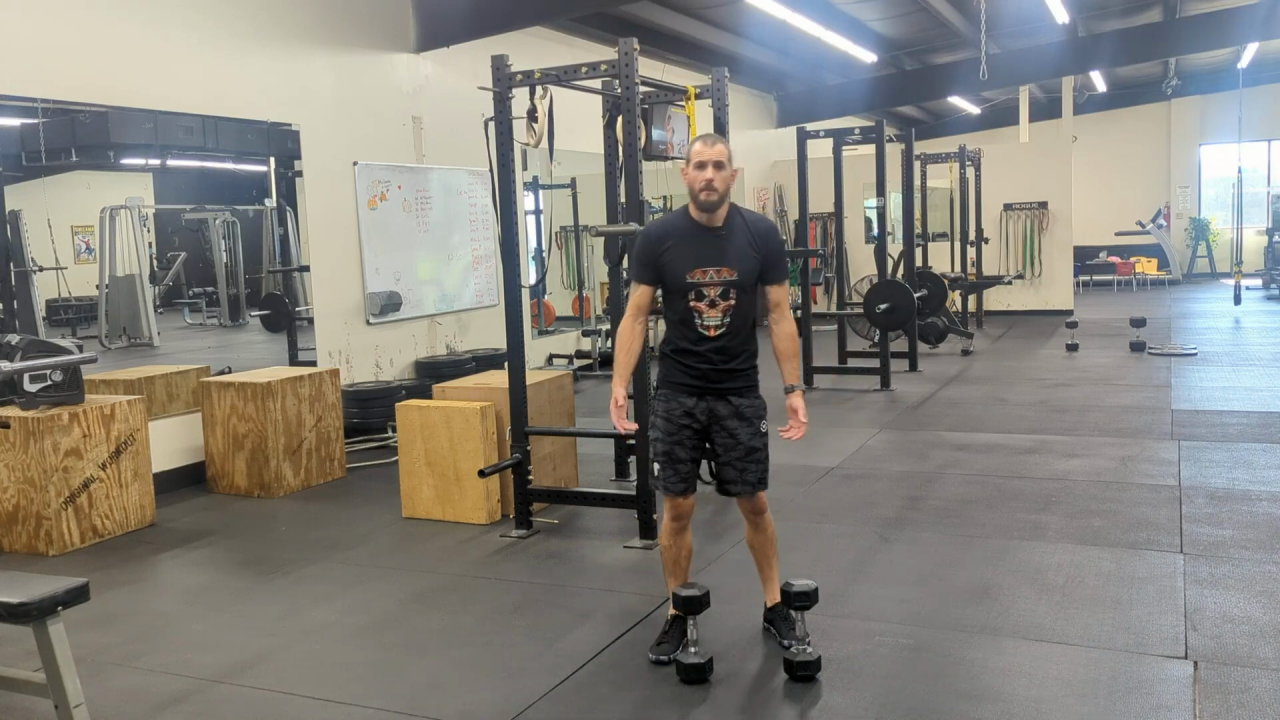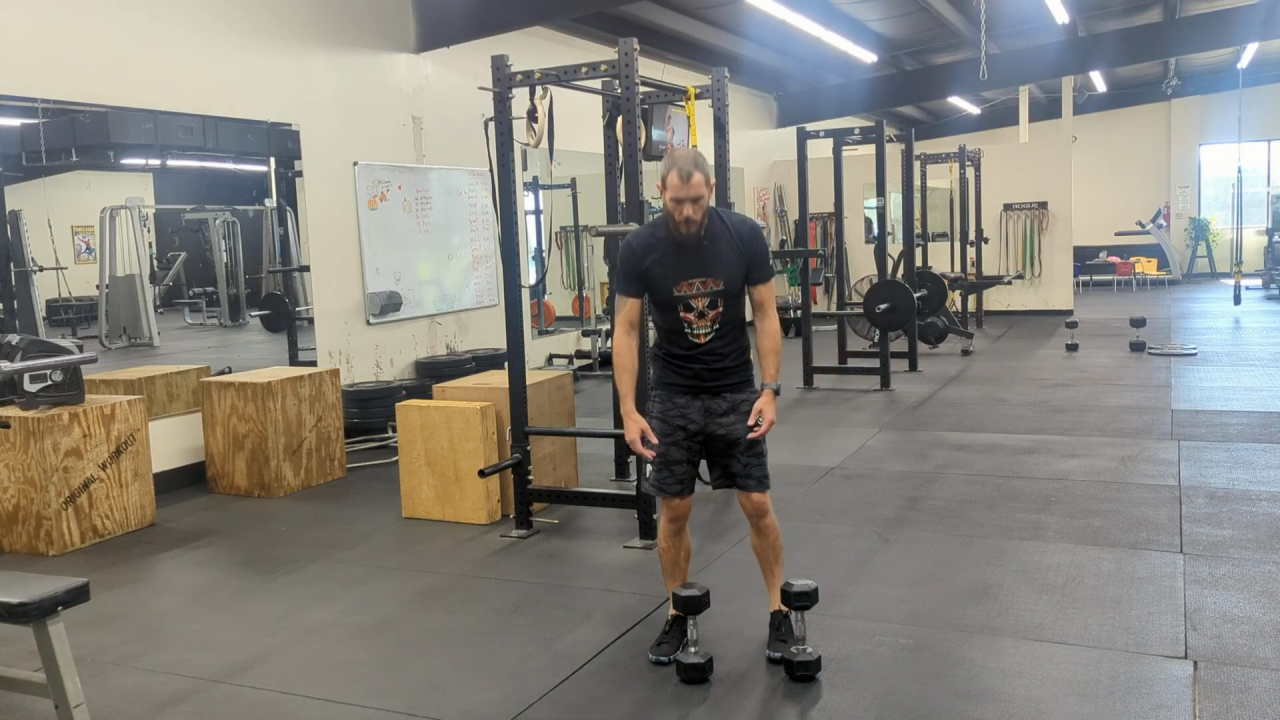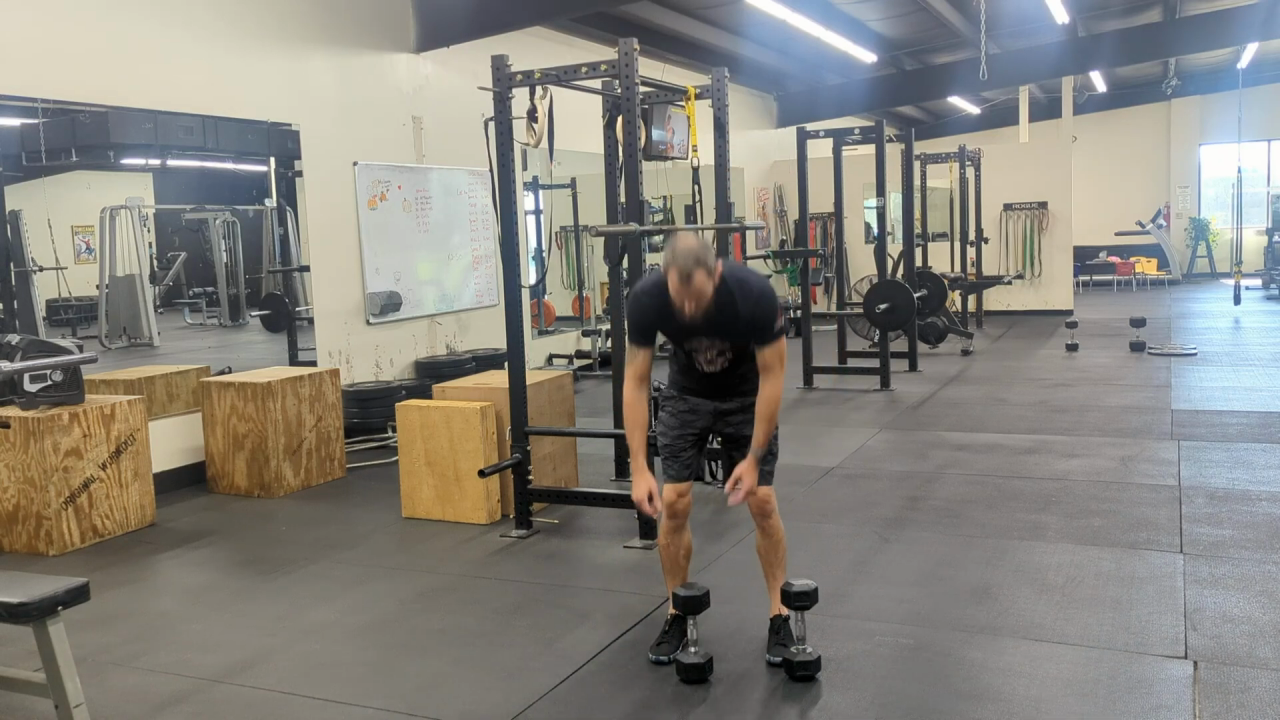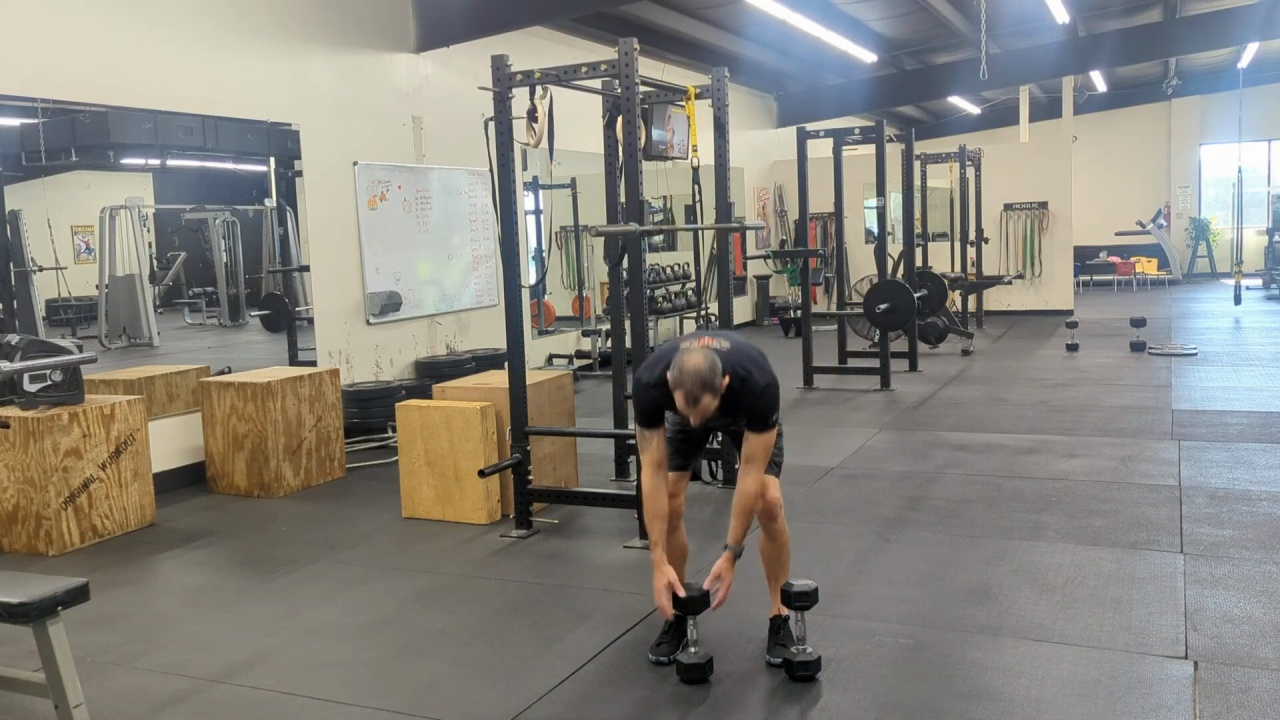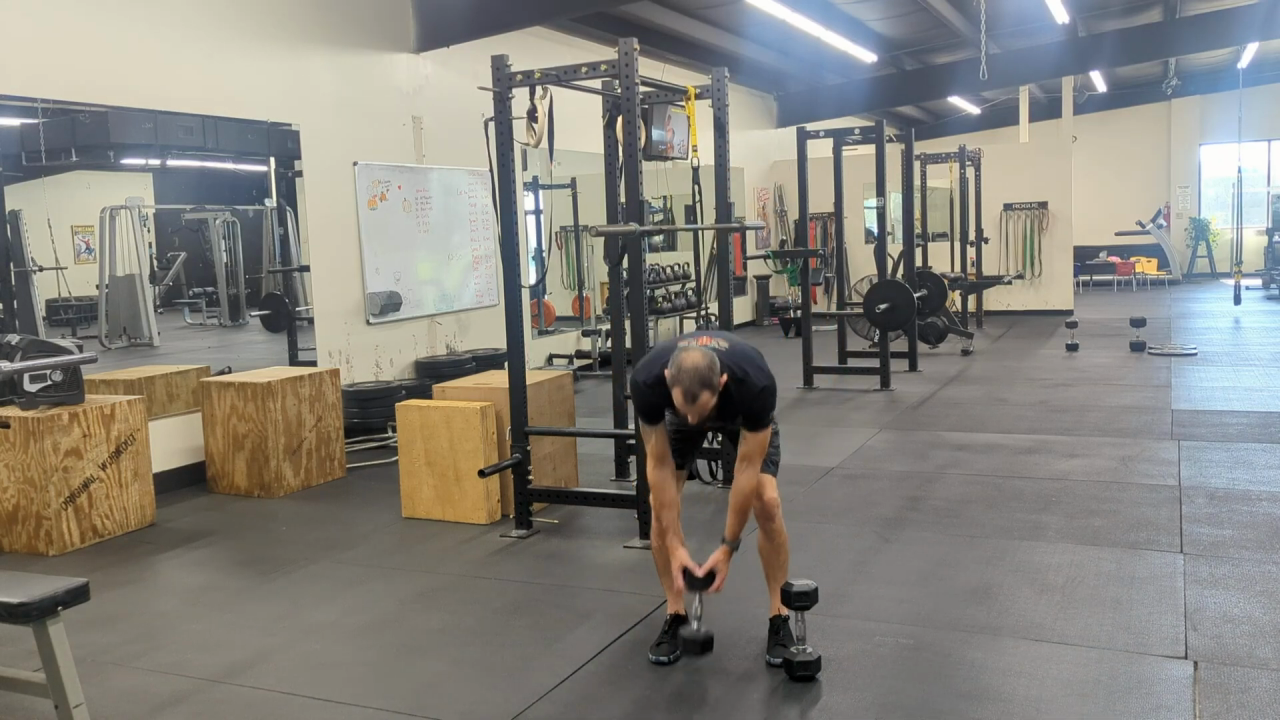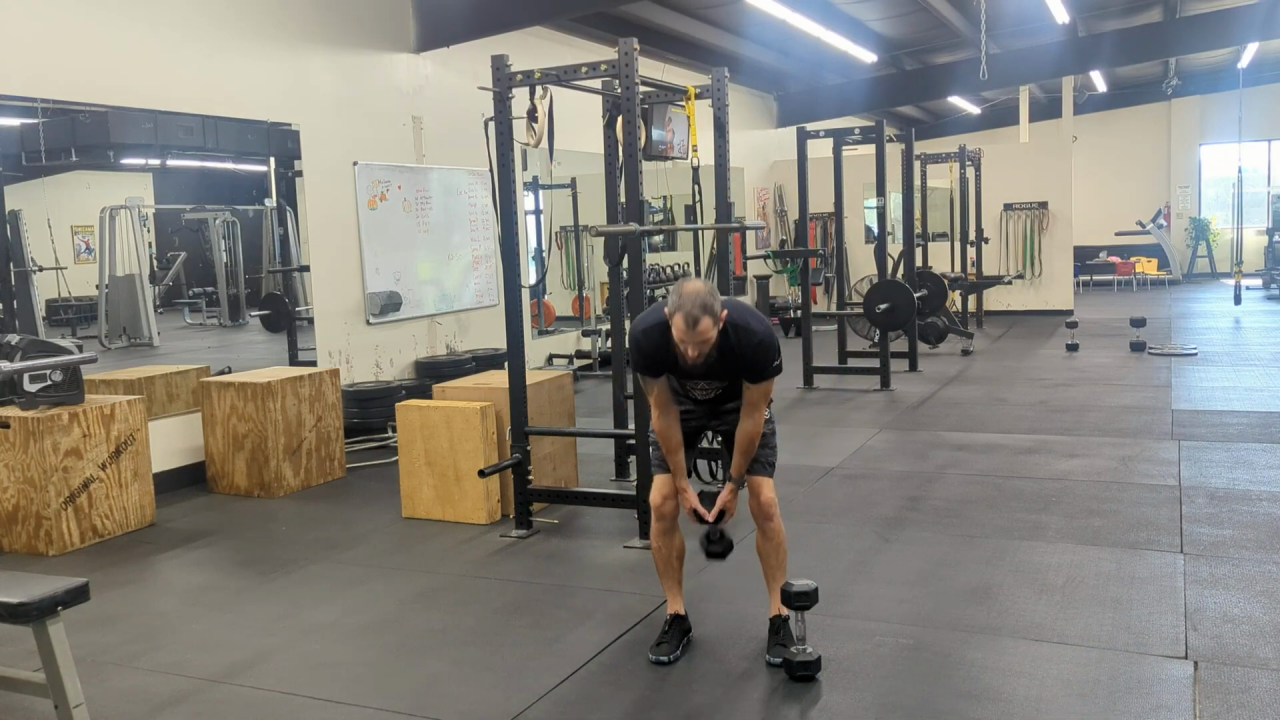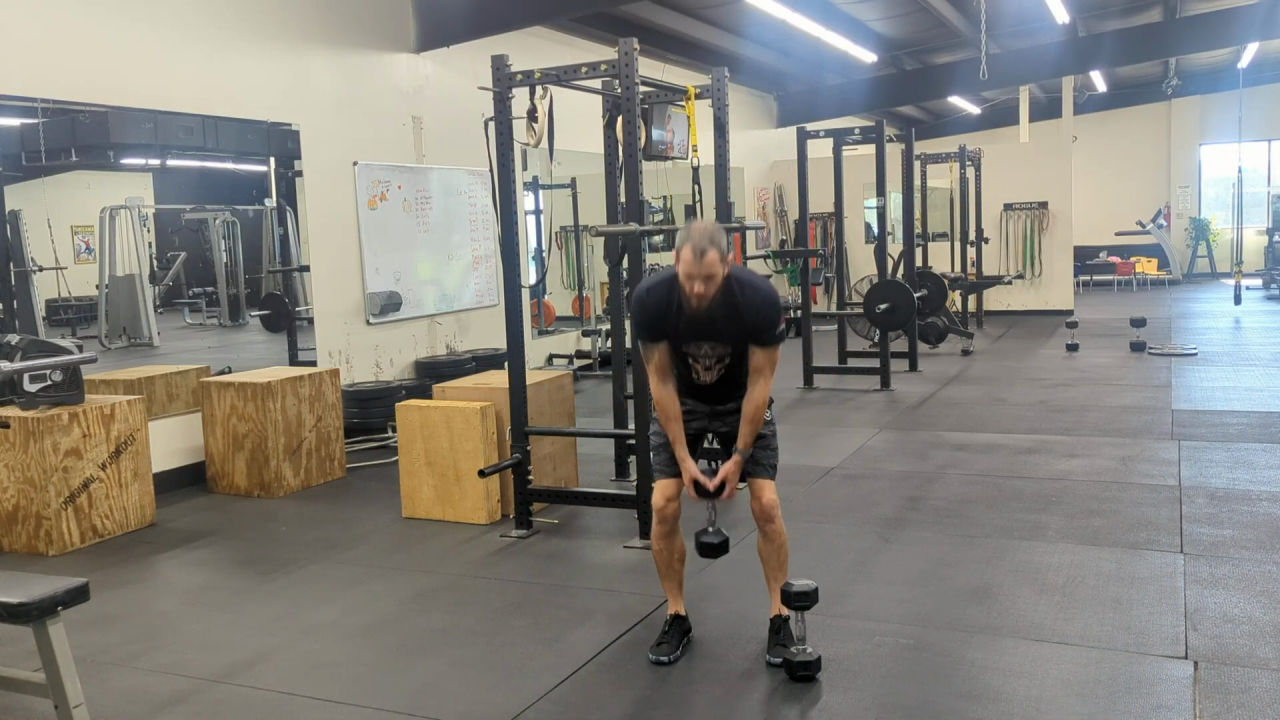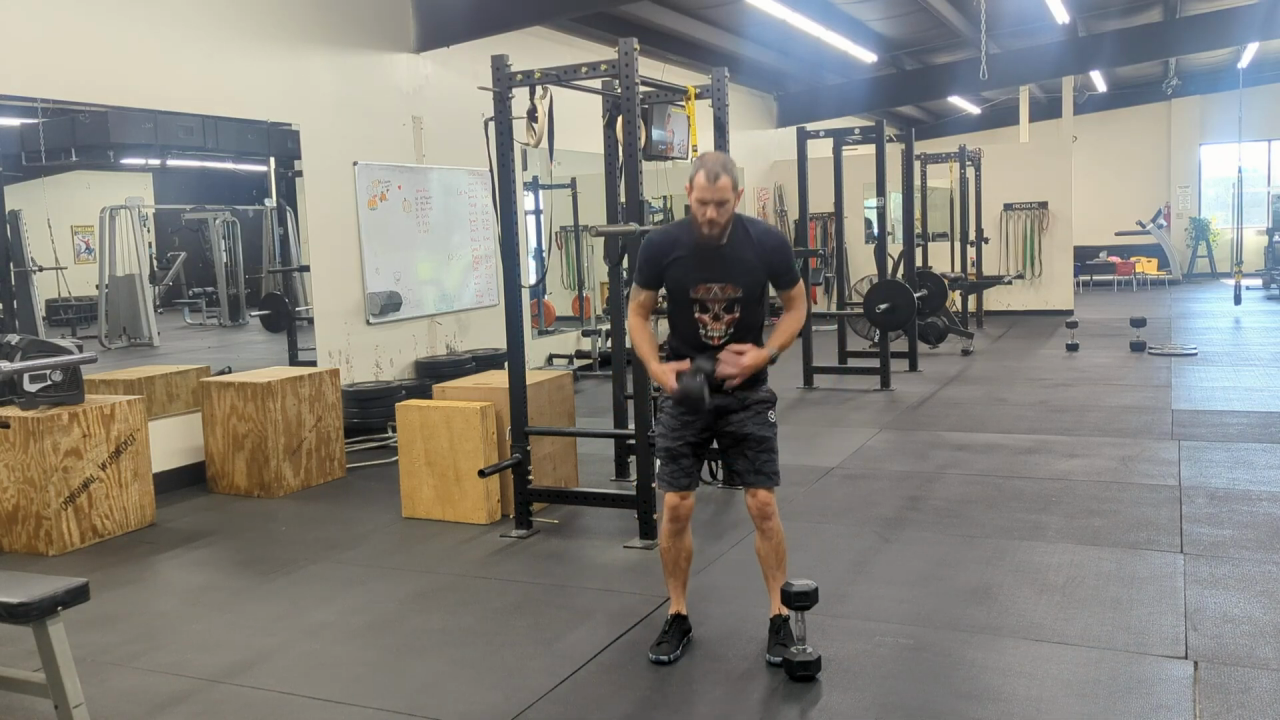
dt=0.3s
person 1, frame 1
left shoulder: (760, 233)
right shoulder: (657, 237)
left elbow: (780, 314)
right elbow: (636, 316)
left wrist: (794, 389)
right wrist: (619, 384)
left hip: (741, 395)
right hip: (677, 395)
left knee: (755, 505)
right knee: (677, 509)
left ankle: (773, 604)
right ankle: (679, 615)
person 1, frame 2
left shoulder: (744, 235)
right shoulder: (640, 247)
left elbow: (765, 314)
right elbow: (627, 329)
left wrist: (769, 389)
right wrist: (628, 408)
left hip: (735, 392)
right hip: (672, 396)
left knee: (757, 505)
right knee: (674, 511)
left ankle: (778, 611)
right ankle: (678, 615)
person 1, frame 3
left shoulder: (754, 292)
right shoulder: (646, 297)
left elbow: (772, 376)
right elbow: (636, 382)
left wrist: (754, 459)
right wrist: (639, 469)
left hip: (745, 396)
right hip: (685, 397)
left knee: (762, 502)
right knee: (673, 502)
left ankle: (779, 616)
right ankle: (679, 616)
person 1, frame 4
left shoulder: (758, 383)
right shoulder: (650, 381)
left elbow: (751, 475)
right elbow: (652, 472)
left wrist: (731, 555)
right wrist: (659, 561)
left hip: (746, 413)
right hip: (684, 405)
left knee: (769, 502)
right knee: (670, 499)
left ankle: (779, 616)
right ankle: (677, 616)
person 1, frame 5
left shoulder: (755, 380)
right shoulder: (647, 378)
left elbow: (748, 467)
right elbow: (658, 464)
left wrist: (726, 548)
right wrist: (674, 545)
left hip: (744, 412)
right hip: (676, 408)
left knee: (766, 502)
right knee: (661, 504)
left ankle: (779, 617)
right ankle: (675, 616)
person 1, frame 6
left shoulder: (756, 335)
right shoulder: (646, 334)
left elbow: (752, 414)
right elbow: (663, 412)
left wrist: (734, 485)
right wrist: (683, 485)
left hip: (739, 400)
right hip: (681, 402)
left knee: (763, 502)
right knee: (662, 502)
left ankle: (779, 617)
right ankle: (676, 616)
person 1, frame 7
left shoulder: (759, 297)
right shoulder: (651, 297)
left elbow: (760, 380)
right elbow: (660, 377)
left wrist: (735, 460)
right wrist: (684, 455)
left hip: (740, 404)
right hip: (683, 403)
left knee: (765, 506)
right knee: (664, 506)
left ankle: (780, 618)
right ankle: (676, 618)
person 1, frame 8
left shoulder: (767, 243)
right shoulder: (661, 245)
left elbow: (796, 306)
right elbow: (637, 313)
left wrist: (763, 355)
right wrist: (656, 368)
left hip: (748, 392)
right hip: (683, 391)
left knee: (763, 505)
right knee: (676, 507)
left ankle: (779, 616)
right ankle: (678, 616)
